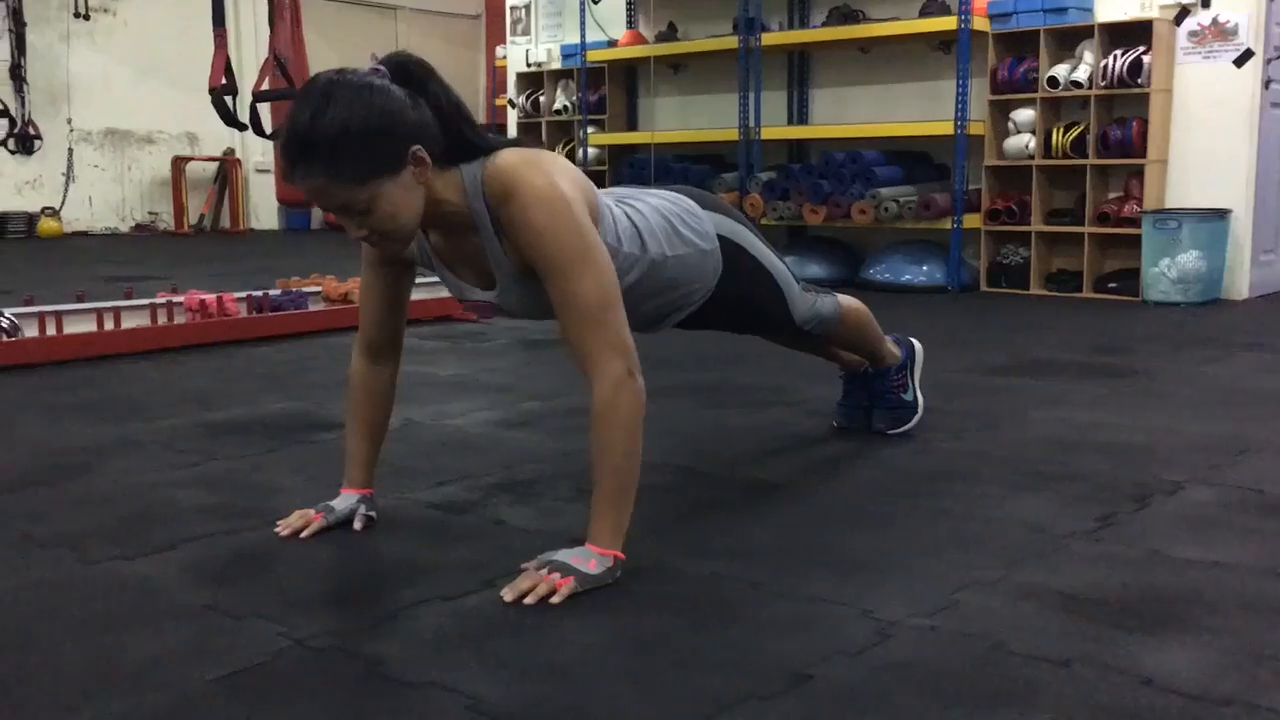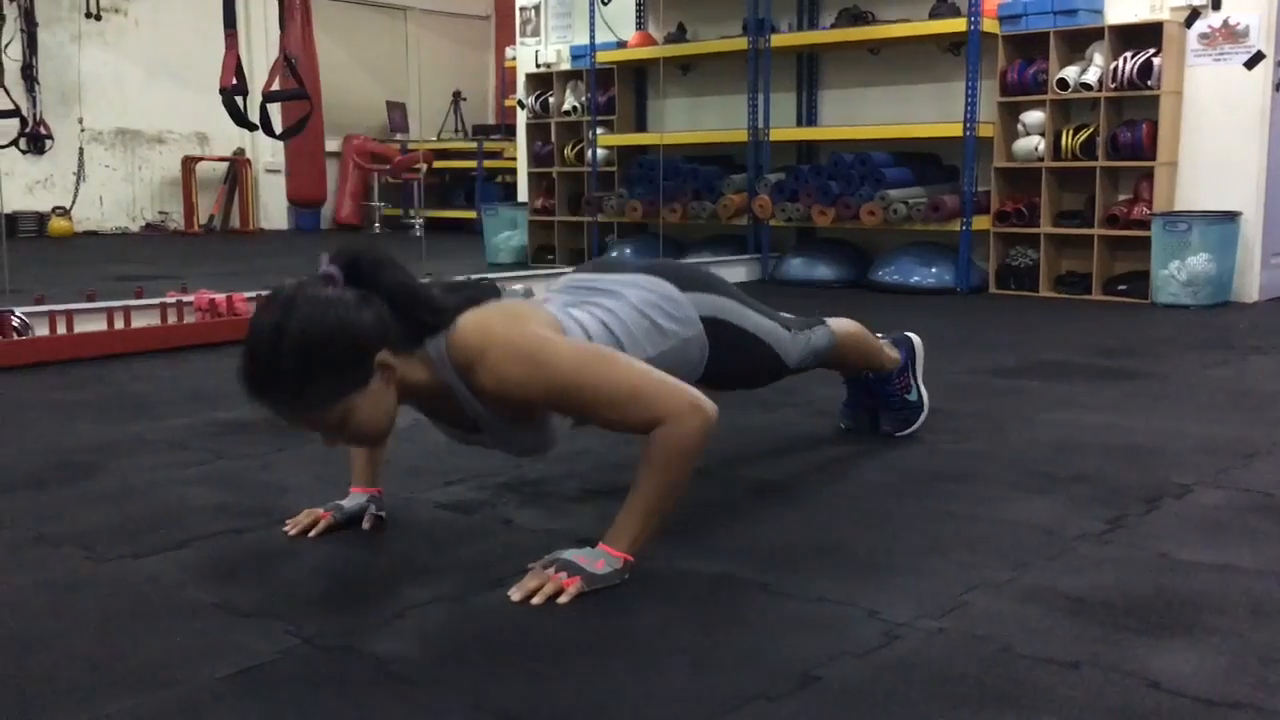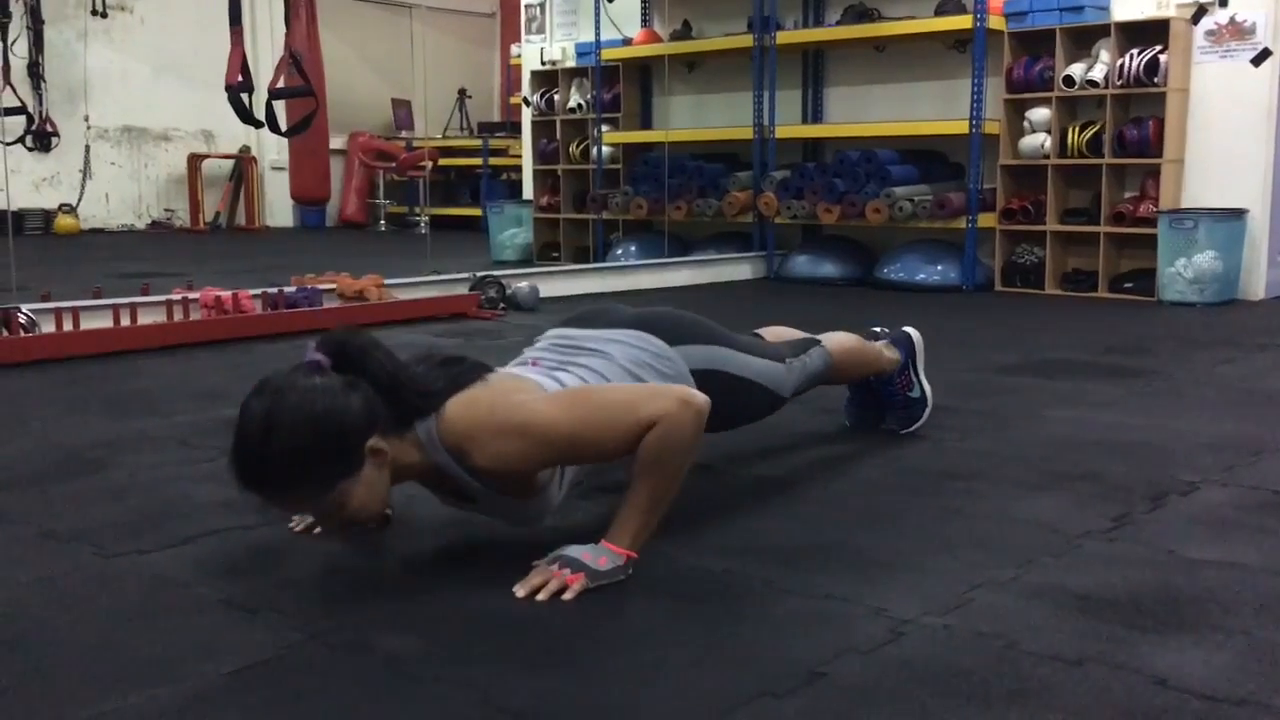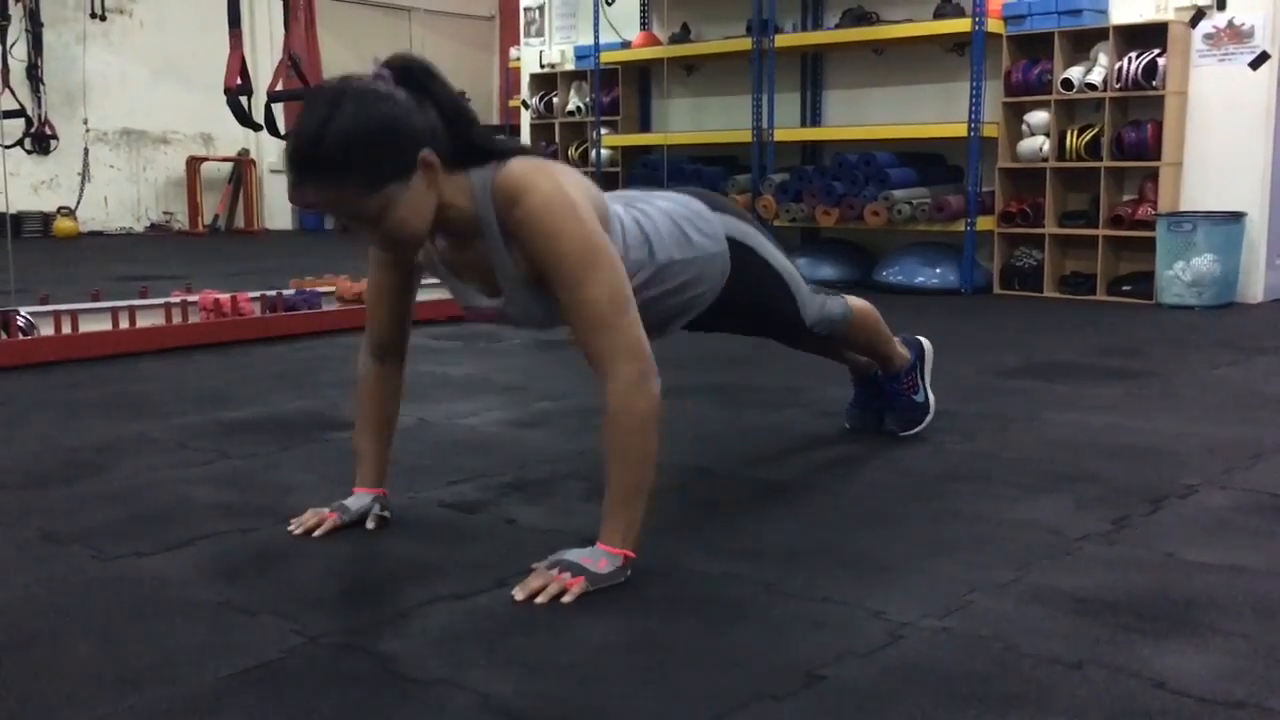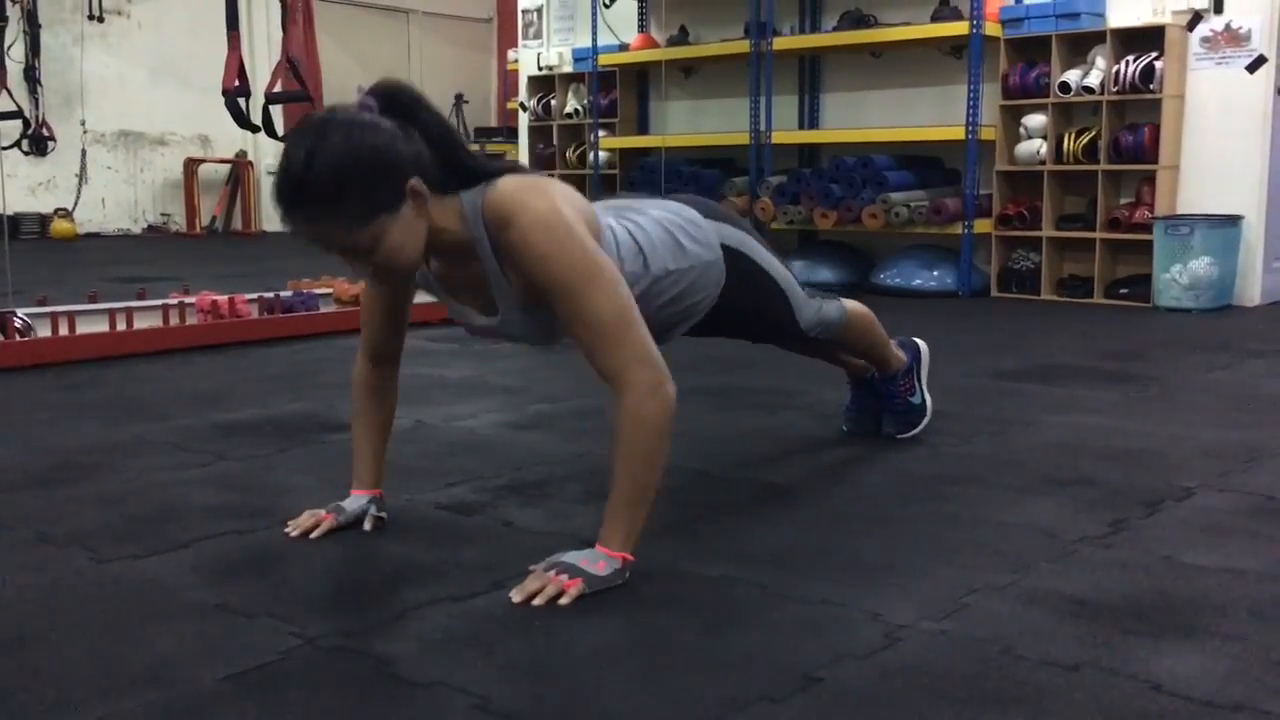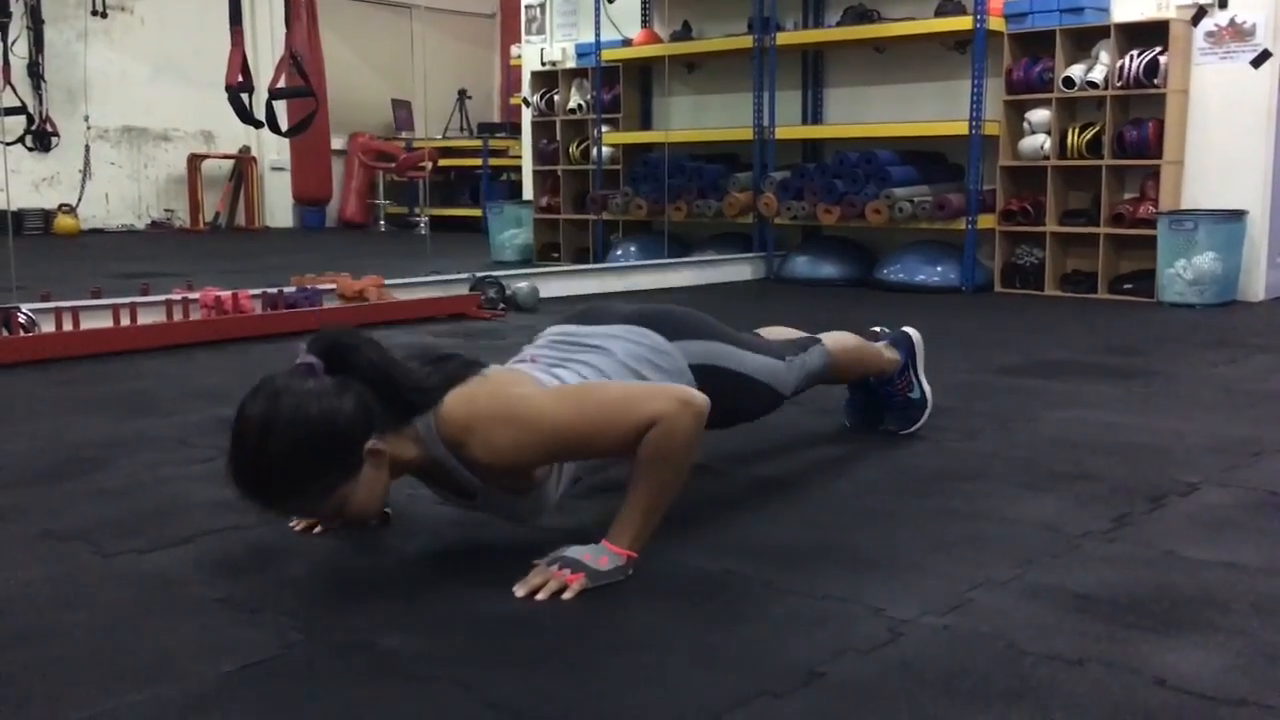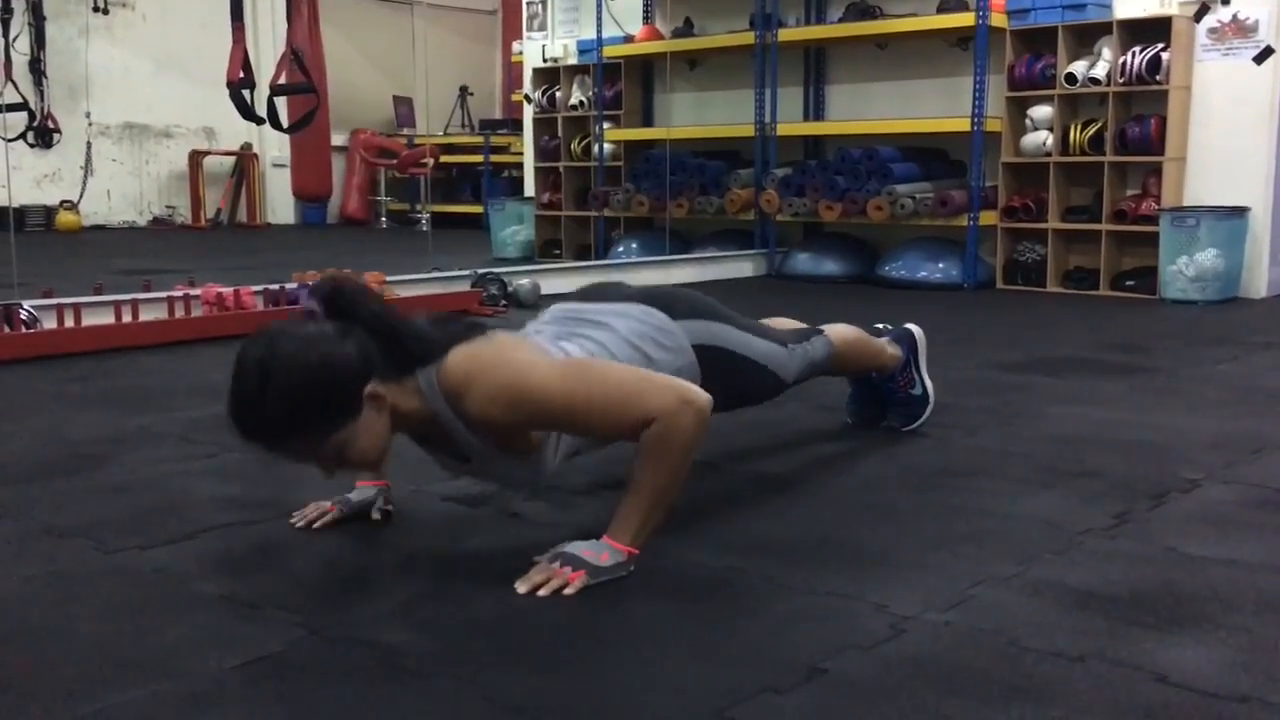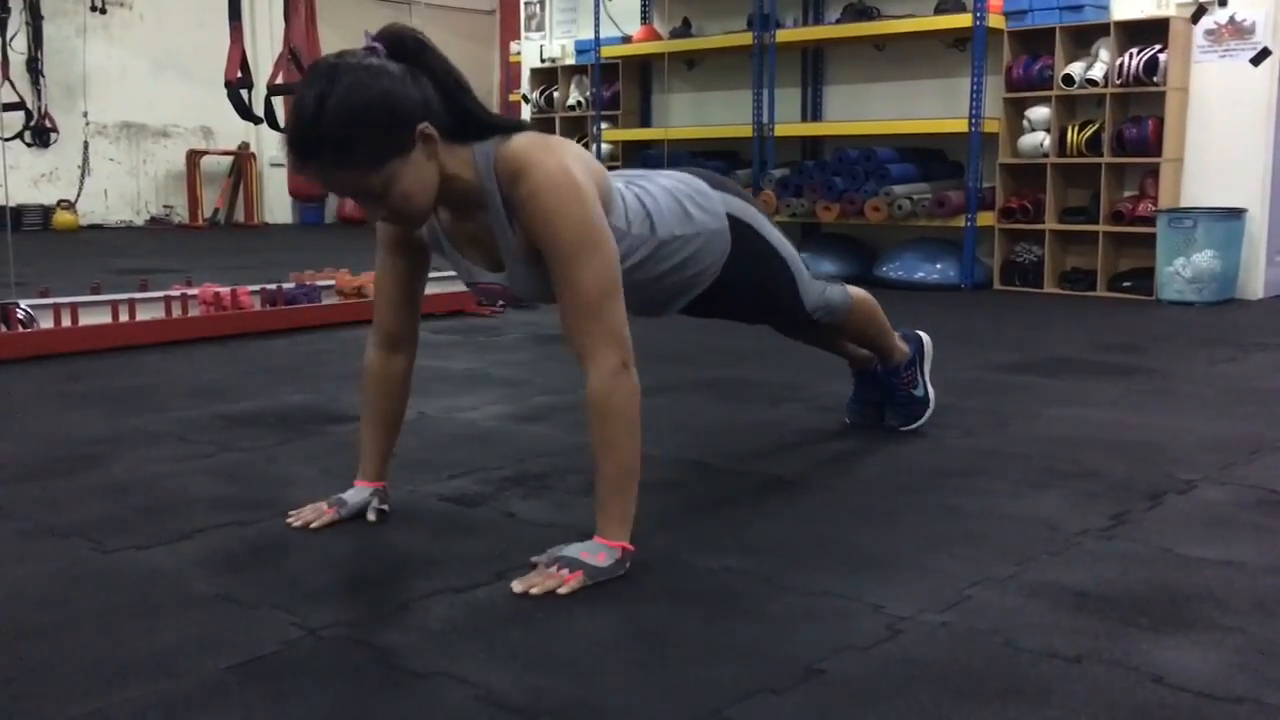
dt=0.4s
person 1, frame 1
left shoulder: (531, 196)
right shoulder: (399, 206)
left elbow: (614, 374)
right elbow: (375, 356)
left wrist: (602, 549)
right wrist: (355, 489)
left hip: (699, 248)
right hip: (633, 259)
left knee: (803, 315)
right knee: (786, 332)
left ankle: (891, 361)
right ankle: (858, 374)
person 1, frame 2
left shoulder: (498, 359)
right shoulder: (383, 342)
left elbow: (691, 414)
left wrist: (614, 551)
right wrist: (362, 489)
left hip: (676, 318)
right hip: (598, 299)
left knee: (796, 348)
right knee: (777, 339)
left ankle: (892, 358)
right ankle: (867, 387)
person 1, frame 3
left shoulder: (486, 433)
right shoulder: (379, 409)
left elbow: (685, 409)
left wrist: (614, 548)
right wrist: (360, 503)
left hip: (670, 365)
right hip: (588, 348)
left knee: (793, 372)
right knee: (761, 350)
left ankle: (891, 357)
right ankle: (868, 338)
person 1, frame 4
left shoulder: (540, 204)
right shoulder: (404, 221)
left elbow: (632, 379)
right elbow: (379, 353)
left wrist: (613, 552)
right wrist: (368, 491)
left hip: (709, 250)
right hip: (650, 269)
left knee: (813, 321)
right knee: (795, 335)
left ankle: (903, 362)
right ankle: (864, 375)
person 1, frame 5
left shoulder: (530, 223)
right shoulder: (399, 226)
left elbow: (646, 386)
right elbow: (375, 360)
left wrist: (612, 552)
right wrist: (366, 488)
left hip: (701, 255)
right hip: (630, 240)
left knee: (805, 322)
right knee: (793, 338)
left ankle: (895, 372)
right ankle: (868, 380)
person 1, frame 6
left shoulder: (483, 432)
right shoulder: (374, 406)
left elbow: (686, 408)
left wrist: (618, 549)
right wrist: (346, 498)
left hip: (667, 363)
right hip: (584, 346)
left knee: (790, 368)
right knee: (763, 350)
left ankle: (891, 355)
right ankle: (879, 354)
person 1, frame 7
left shoulder: (485, 384)
right shoulder: (372, 368)
left elbow: (687, 405)
left wrist: (618, 543)
right wrist: (367, 485)
left hip: (672, 344)
right hip: (591, 327)
left knee: (796, 361)
right knee: (773, 347)
left ankle: (892, 350)
right ankle: (880, 343)
person 1, frame 8
left shoulder: (542, 177)
right shoulder: (411, 195)
left elbow: (610, 365)
right elbow: (390, 345)
left wrist: (611, 544)
right wrist: (368, 485)
left hip: (710, 233)
right hip: (654, 263)
left knee: (809, 310)
right knee: (790, 325)
left ankle: (901, 357)
right ankle: (868, 372)
